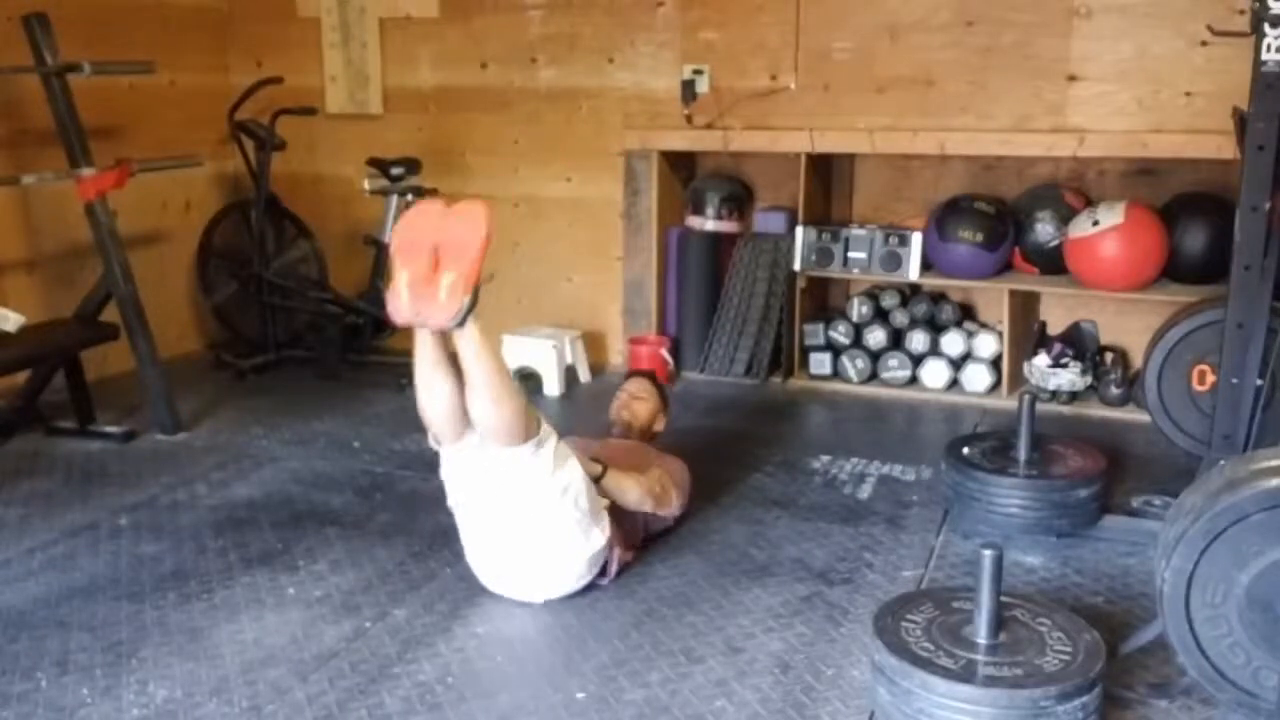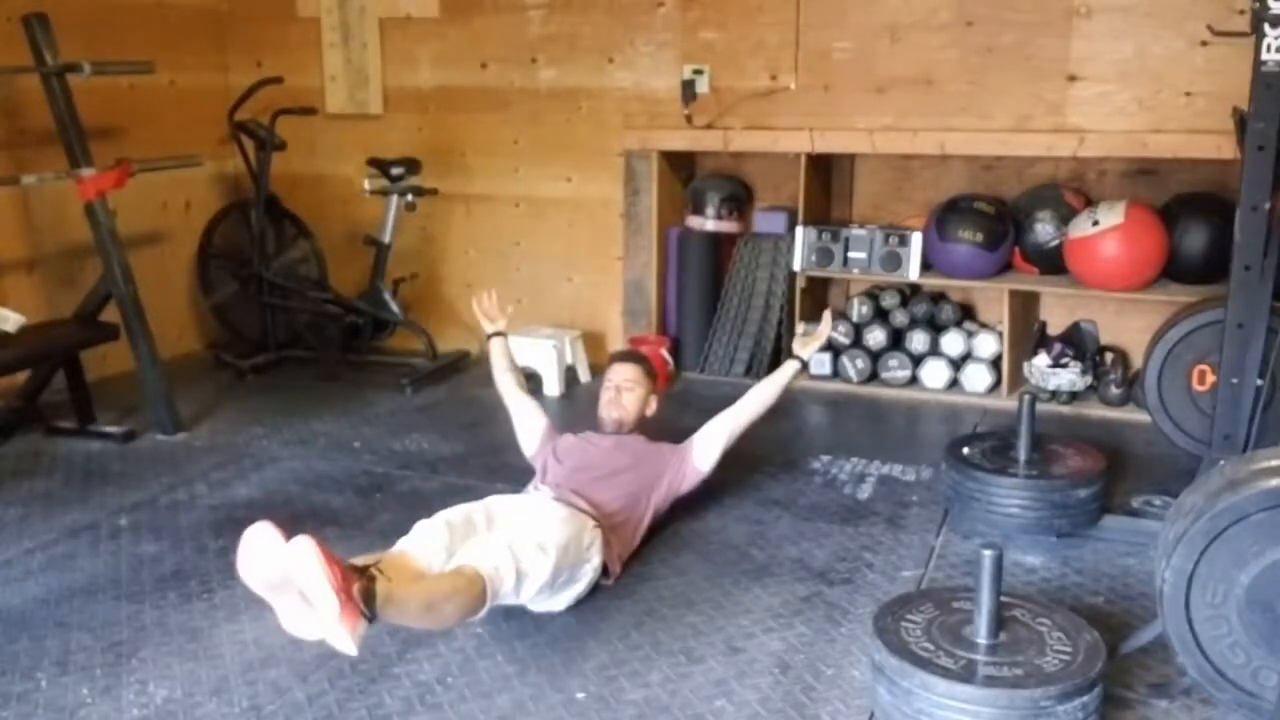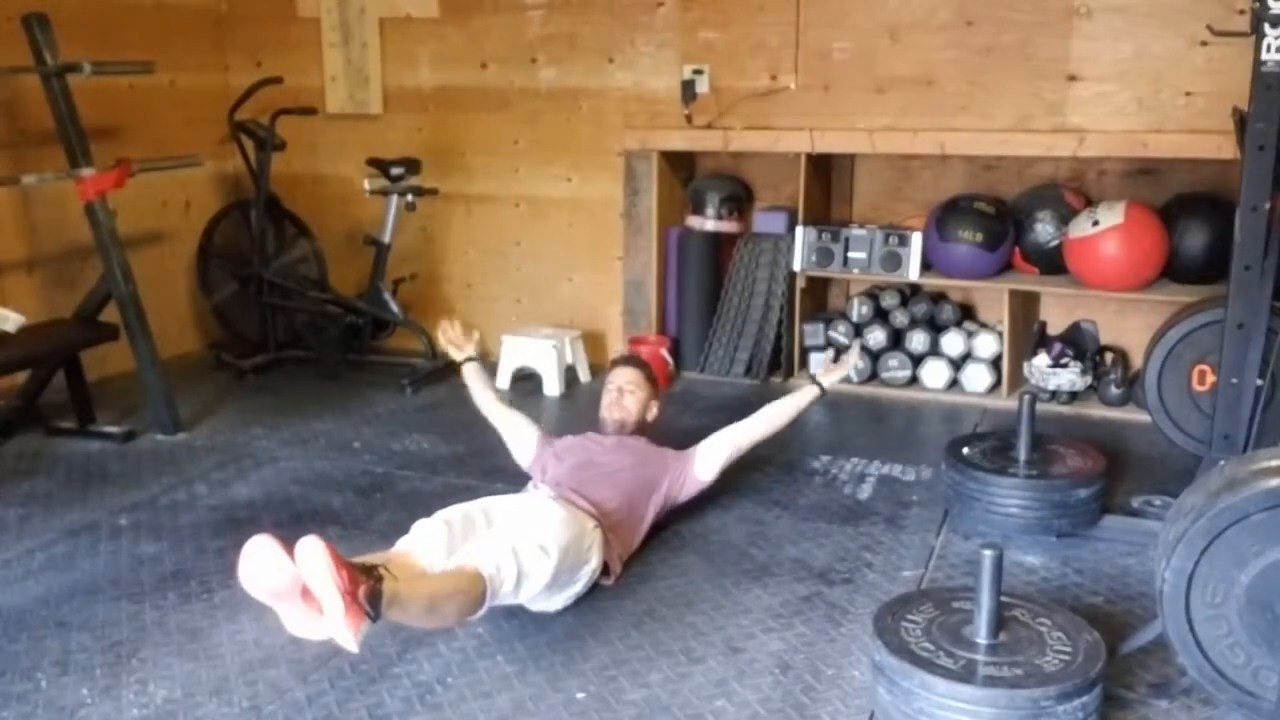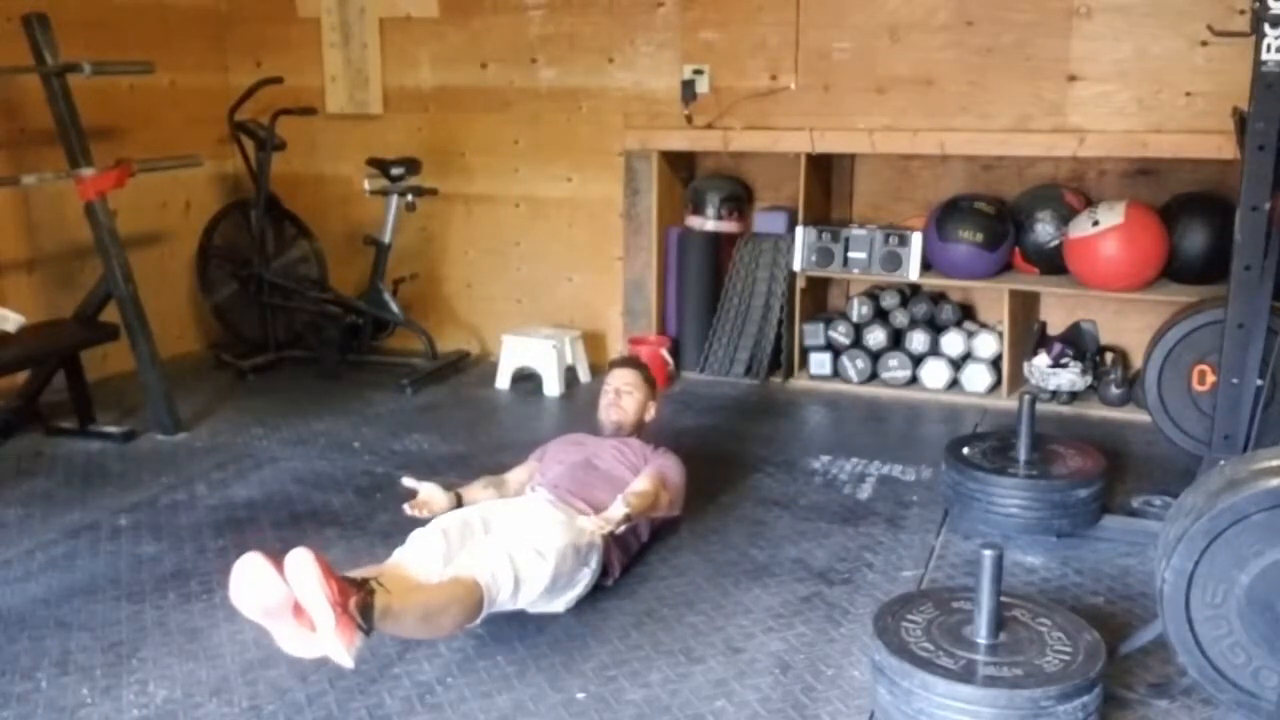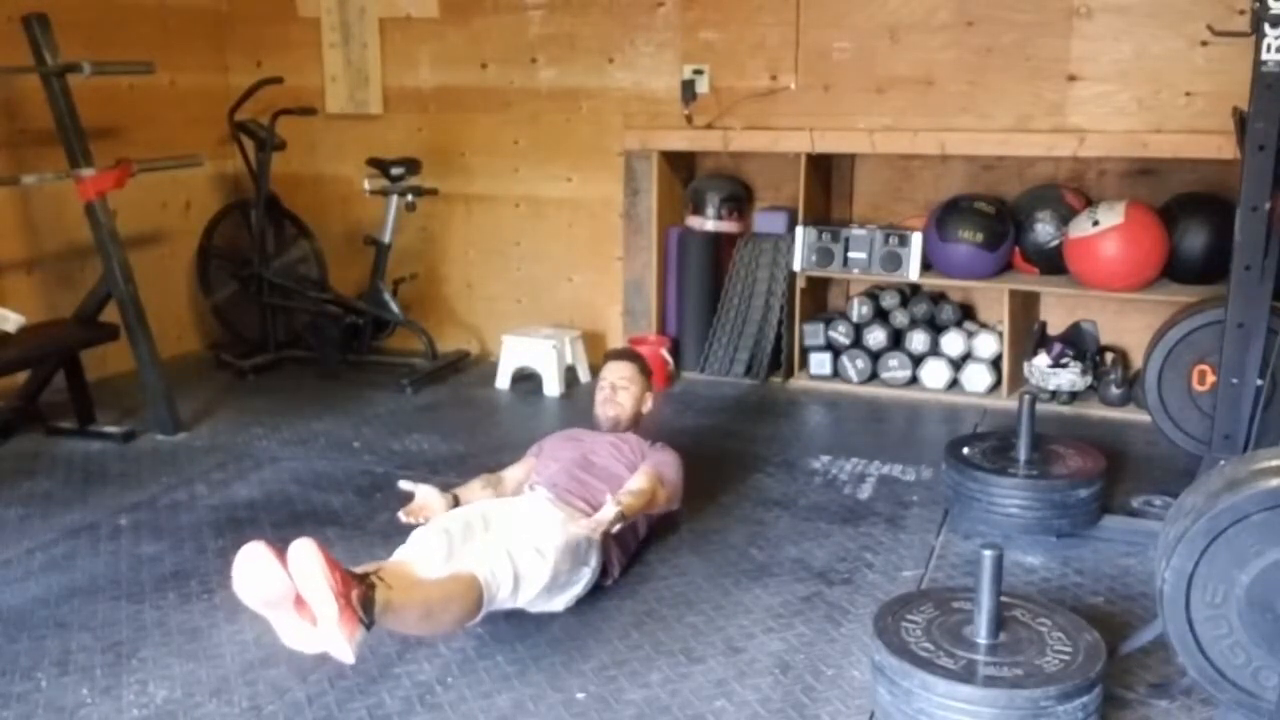
dt=1s
person 1, frame 1
left shoulder: (667, 467)
right shoulder: (578, 442)
left elbow: (659, 499)
left wrist: (592, 471)
left hip: (569, 541)
left knee: (514, 428)
right knee: (453, 426)
left ankle: (456, 312)
right ankle: (429, 312)
person 1, frame 2
left shoulder: (667, 461)
right shoulder: (562, 445)
left elbow: (733, 418)
right elbow: (514, 394)
left wrist: (795, 361)
right wrist: (497, 334)
left hip: (574, 533)
right hip: (513, 508)
left knee: (480, 571)
right knee: (426, 543)
left ankle: (359, 604)
right ankle: (321, 599)
person 1, frame 3
left shoulder: (664, 464)
right shoulder: (563, 446)
left elbow: (738, 437)
right elbow: (503, 418)
left wrist: (813, 389)
right wrist: (470, 361)
left hip: (571, 529)
right hip: (512, 506)
left knee: (476, 569)
right knee: (424, 544)
left ankle: (364, 599)
right ankle: (320, 597)
person 1, frame 4
left shoulder: (660, 462)
right shoulder: (564, 443)
left elbow: (646, 496)
right elbow: (506, 482)
left wrist: (618, 514)
right wrist: (454, 497)
left hip: (573, 531)
right hip: (512, 511)
left knee: (476, 579)
right knee: (420, 556)
left ankle: (359, 615)
right ankle: (315, 616)
person 1, frame 5
left shoulder: (658, 457)
right shoulder: (562, 438)
left elbow: (642, 494)
right elbow: (503, 480)
left wrist: (612, 515)
right wrist: (450, 500)
left hip: (571, 532)
right hip: (511, 509)
left knee: (479, 575)
right knee: (422, 554)
left ankle: (361, 608)
right ankle: (318, 610)
